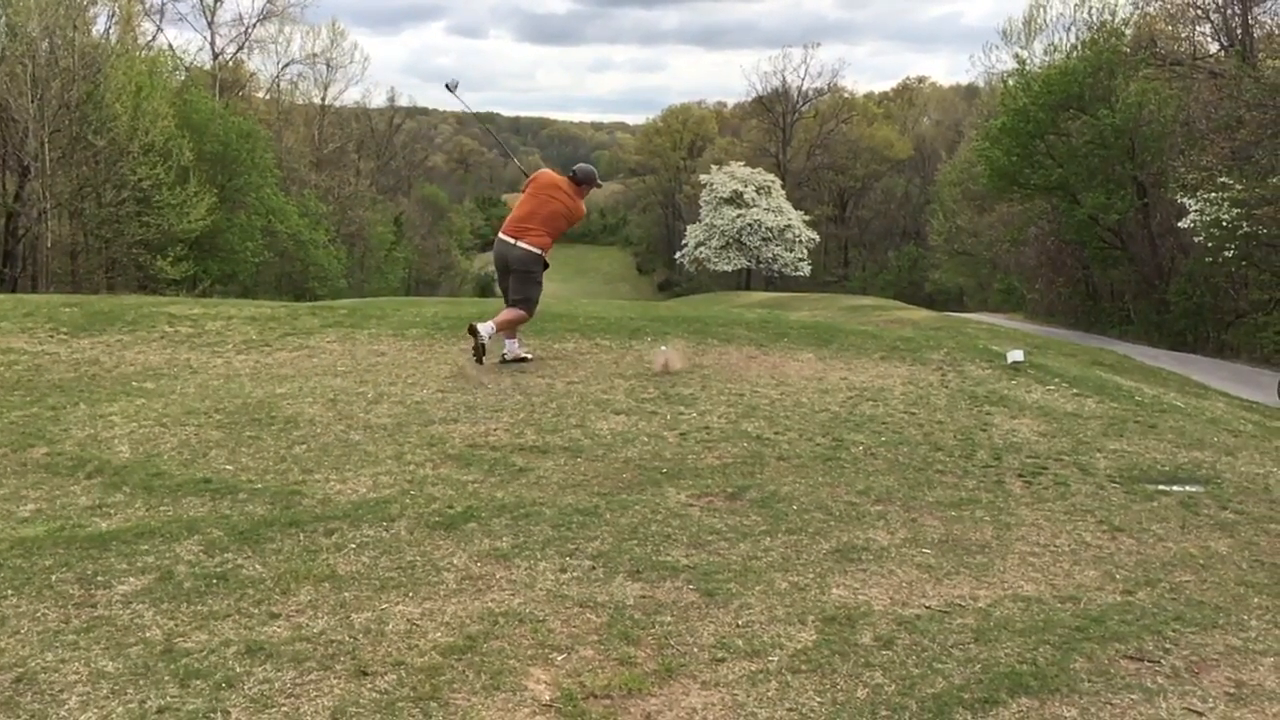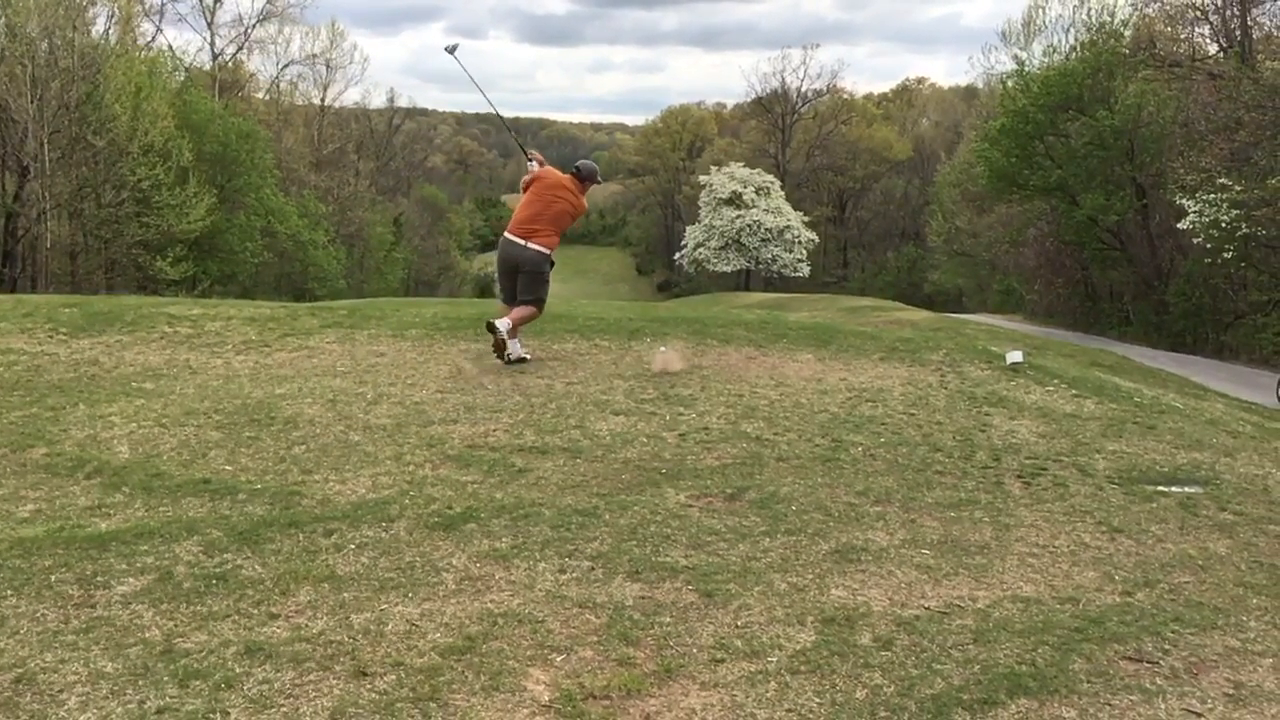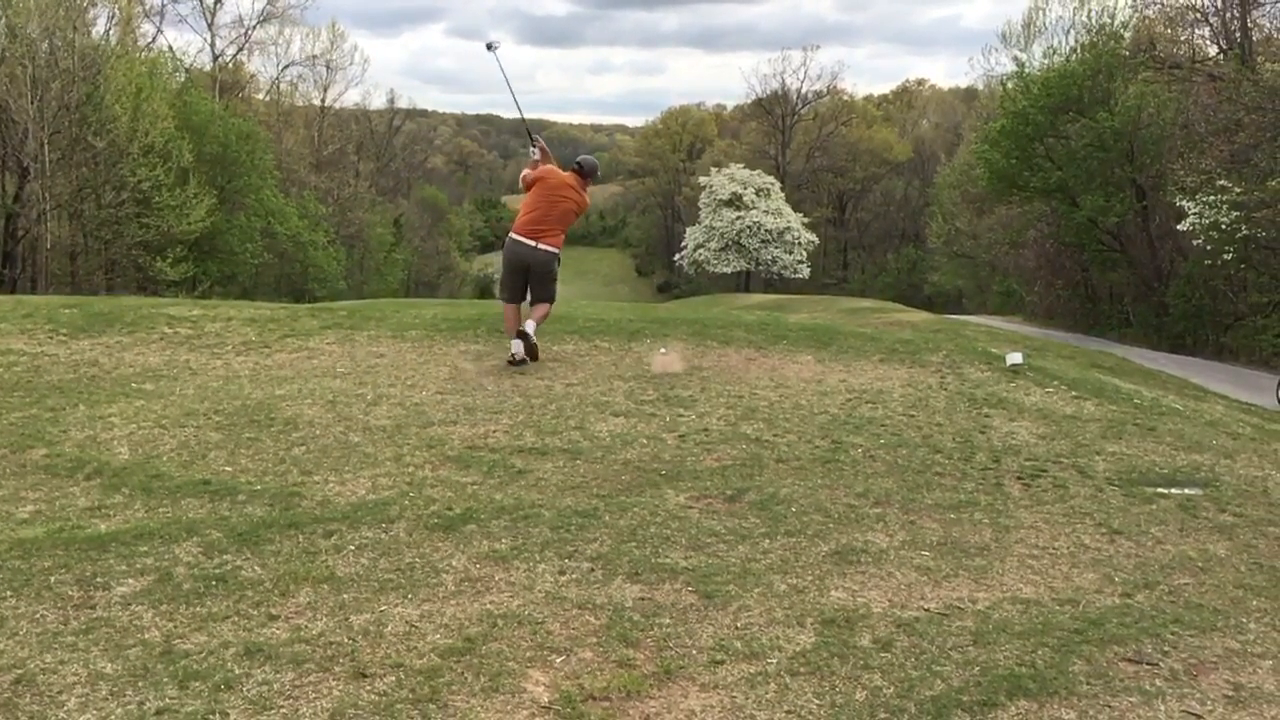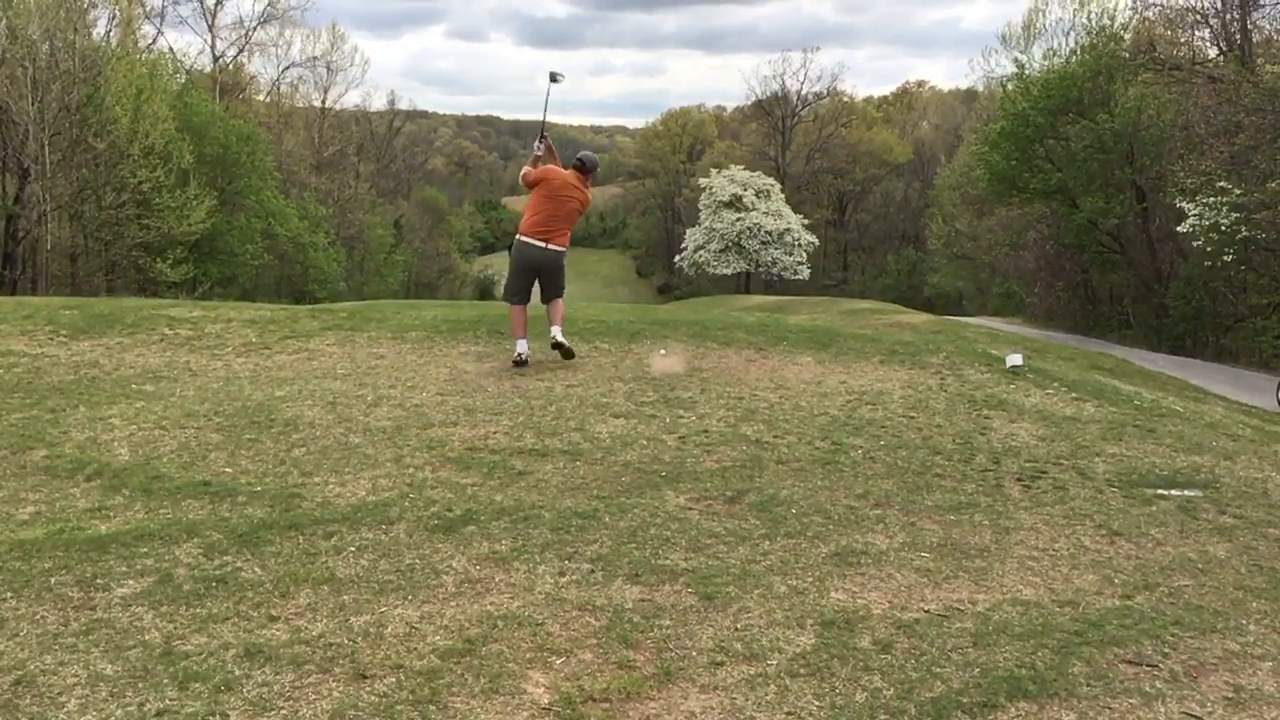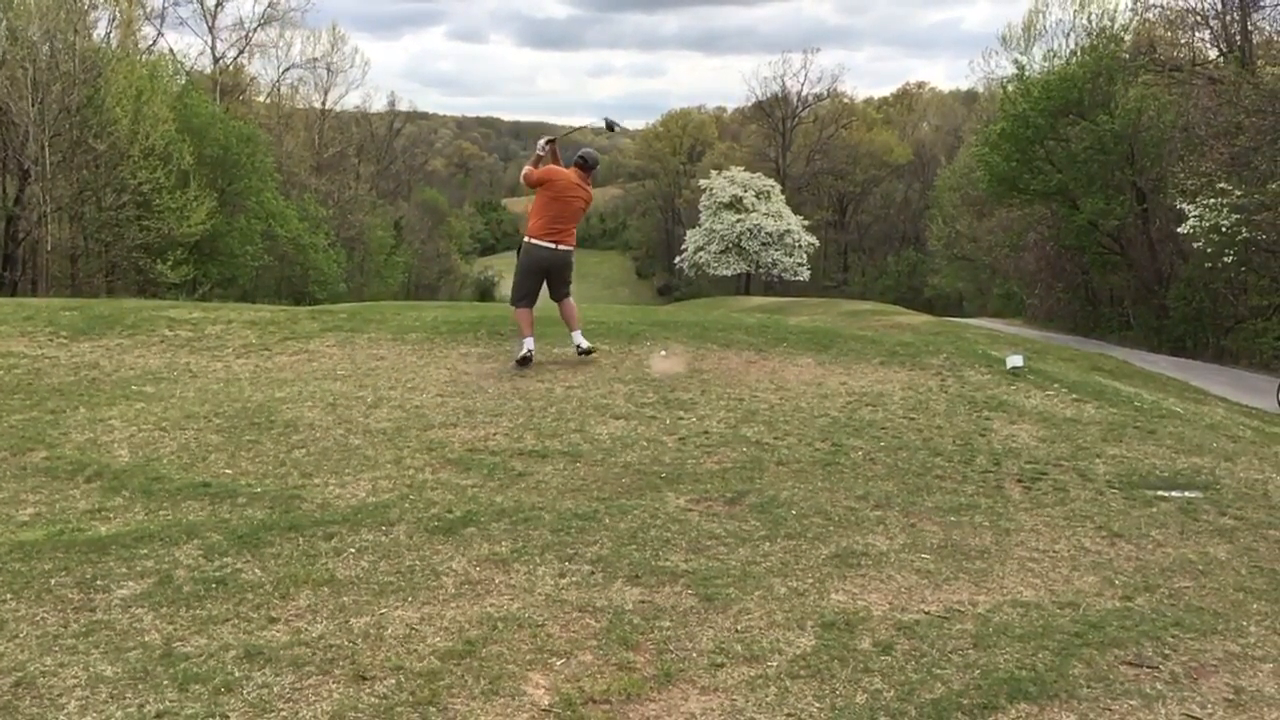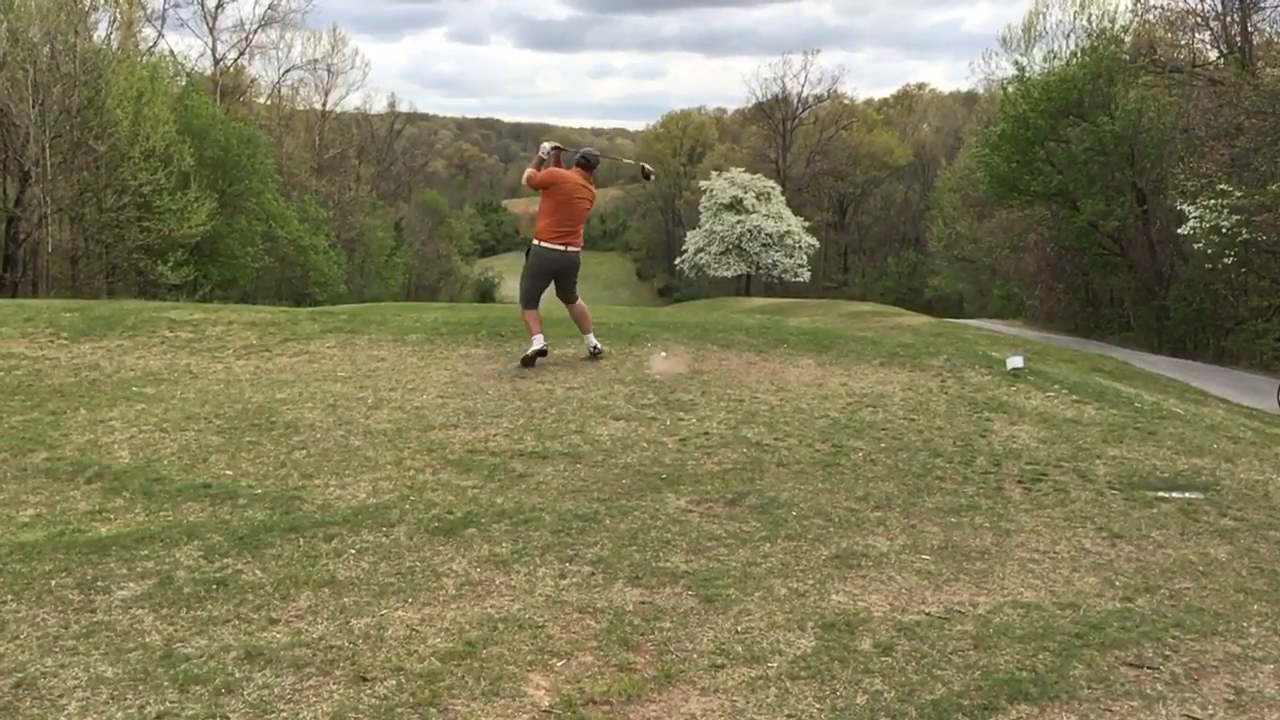
dt=0.4s
person 1, frame 1
left shoulder: (545, 176)
right shoulder: (578, 210)
left elbow: (526, 189)
left hip: (503, 244)
right hip: (528, 255)
left knee: (513, 301)
right knee: (523, 309)
left ankle: (512, 349)
right ankle: (486, 328)
person 1, frame 2
left shoulder: (548, 175)
right shoulder: (580, 205)
left elbow: (524, 185)
left hip: (509, 243)
right hip: (536, 254)
left knee: (510, 300)
right knee: (532, 306)
left ankle: (513, 349)
right ankle: (503, 324)
person 1, frame 3
left shoulder: (548, 174)
right shoulder: (582, 201)
left elbow: (525, 180)
left wrist: (536, 158)
right wrist: (546, 153)
left hip: (516, 244)
right hip: (546, 254)
left knee: (511, 299)
right knee: (544, 301)
left ankle: (516, 350)
right ankle: (529, 327)
person 1, frame 4
left shoulder: (550, 173)
right shoulder: (585, 196)
left elbow: (524, 177)
left wrist: (537, 153)
right wrist: (550, 150)
left hip: (525, 246)
right hip: (555, 253)
left knee: (517, 299)
right knee: (554, 297)
left ankle: (521, 349)
right ankle: (557, 333)
person 1, frame 5
left shoulder: (553, 173)
right shoulder: (587, 193)
left elbow: (525, 177)
left wrist: (539, 153)
right wrist: (553, 153)
left hip: (534, 248)
right hip: (563, 253)
left knee: (522, 300)
right knee: (563, 296)
left ankle: (527, 345)
right ankle: (579, 340)
person 1, frame 6
left shoulder: (557, 176)
right shoulder: (590, 192)
left elbow: (528, 179)
left wrist: (542, 156)
right wrist: (556, 159)
left hip: (544, 250)
right hip: (572, 254)
left knee: (528, 300)
right knee: (570, 298)
left ankle: (537, 342)
right ankle: (591, 342)
